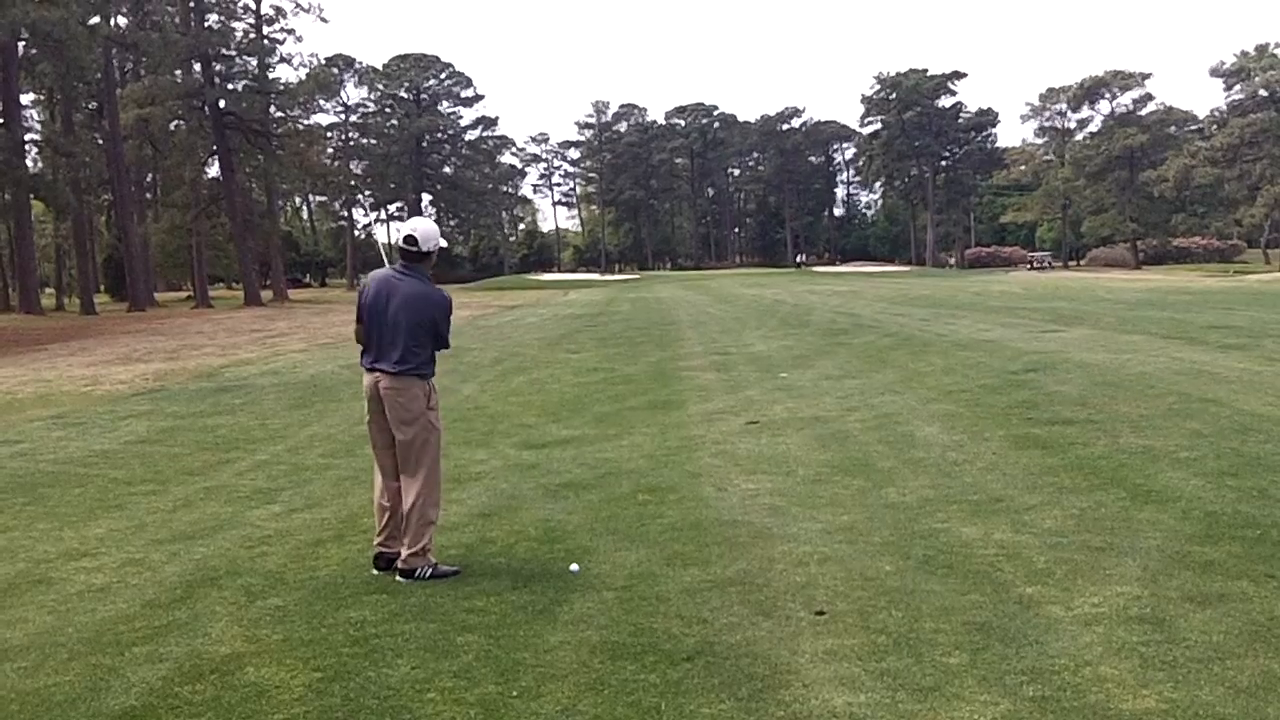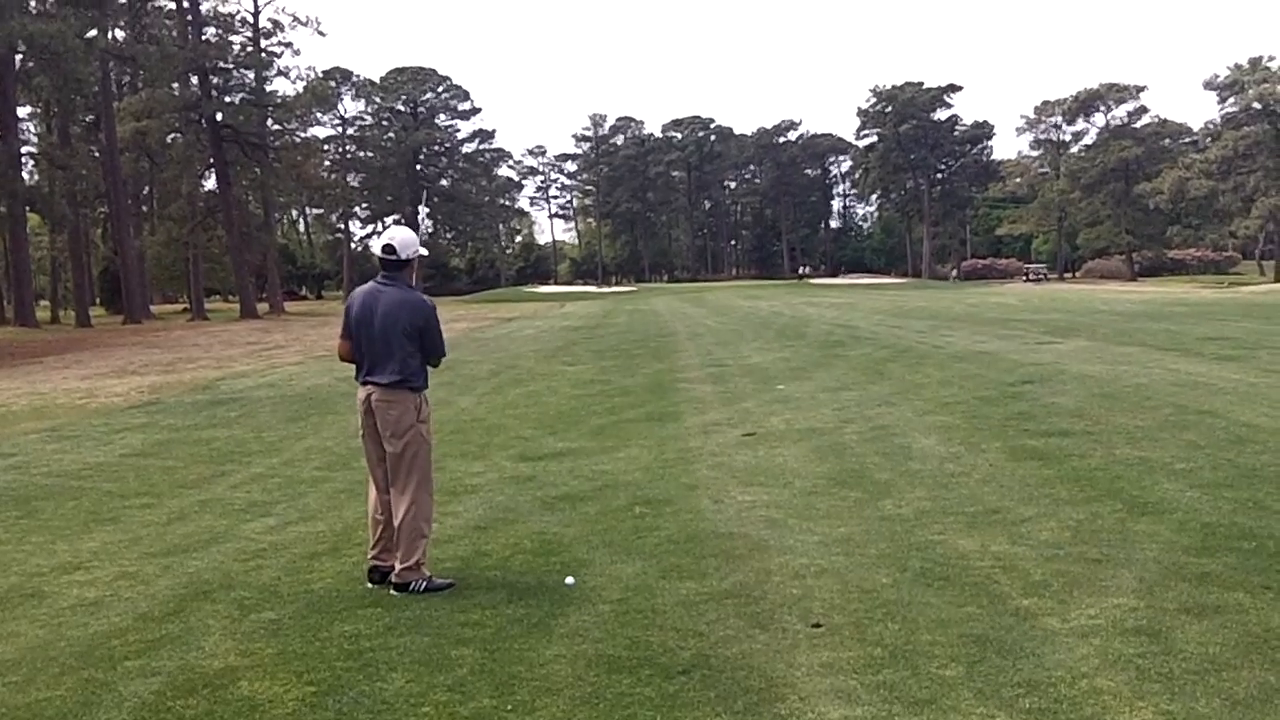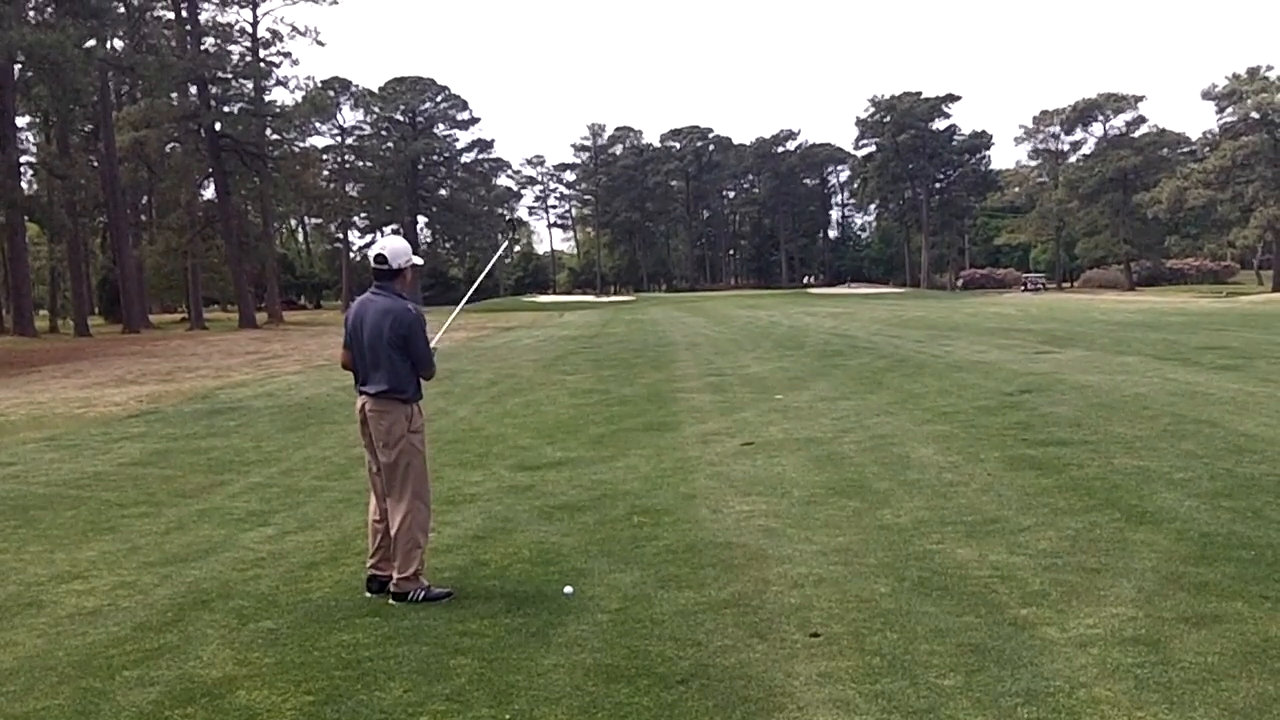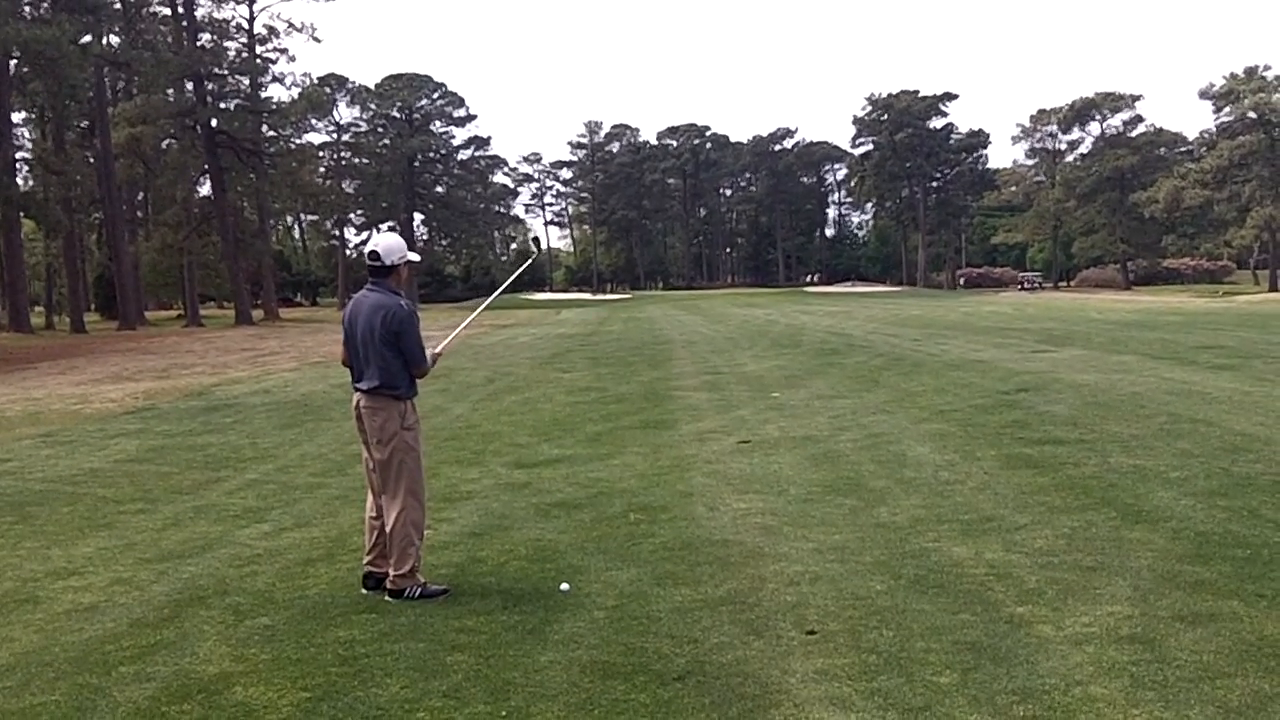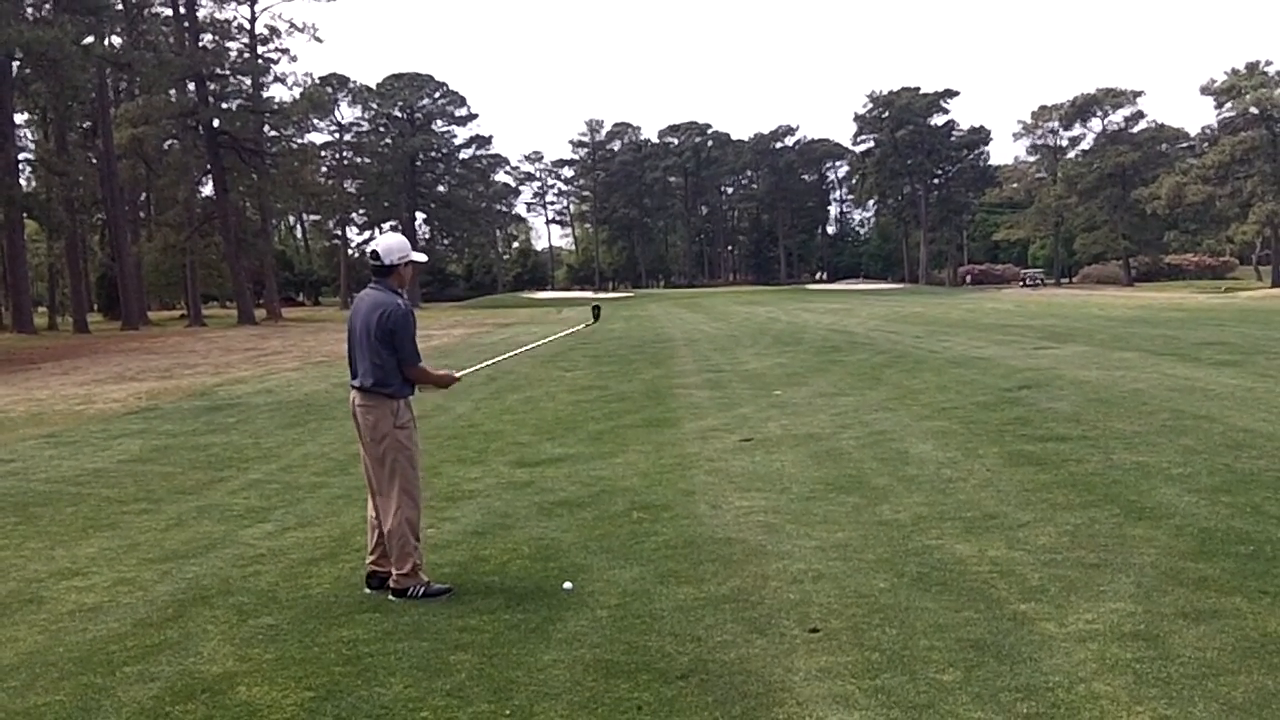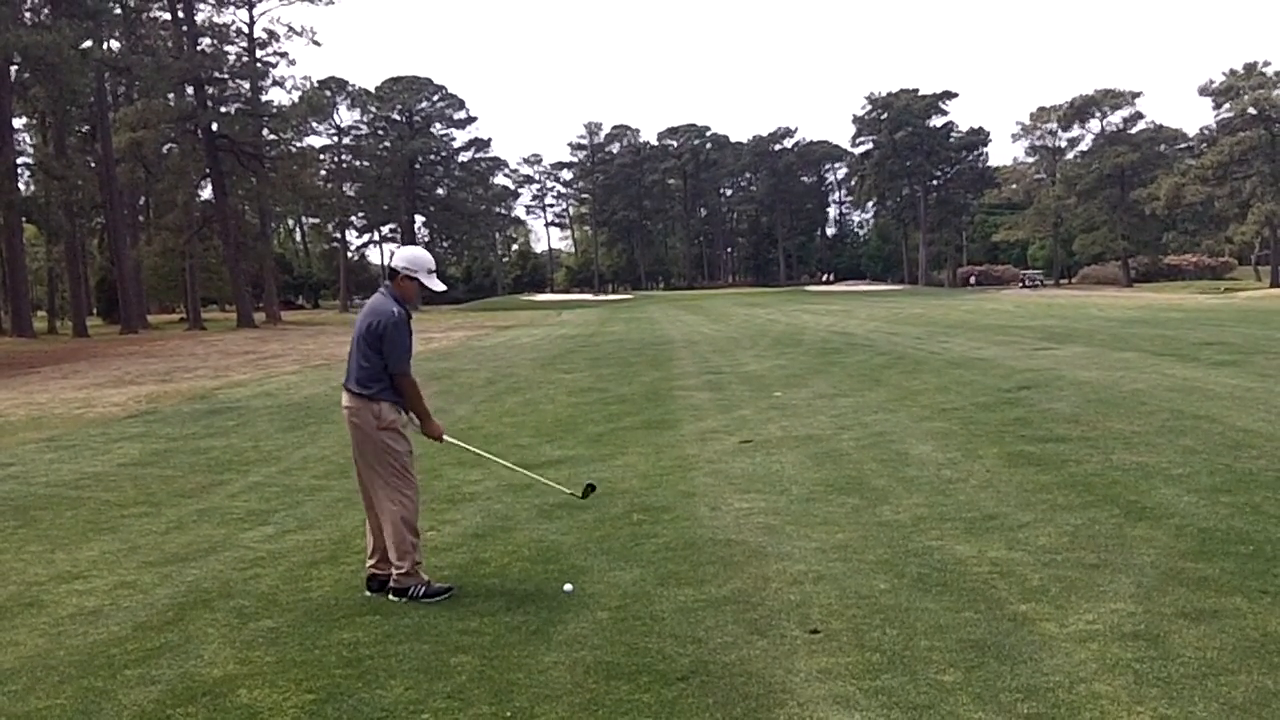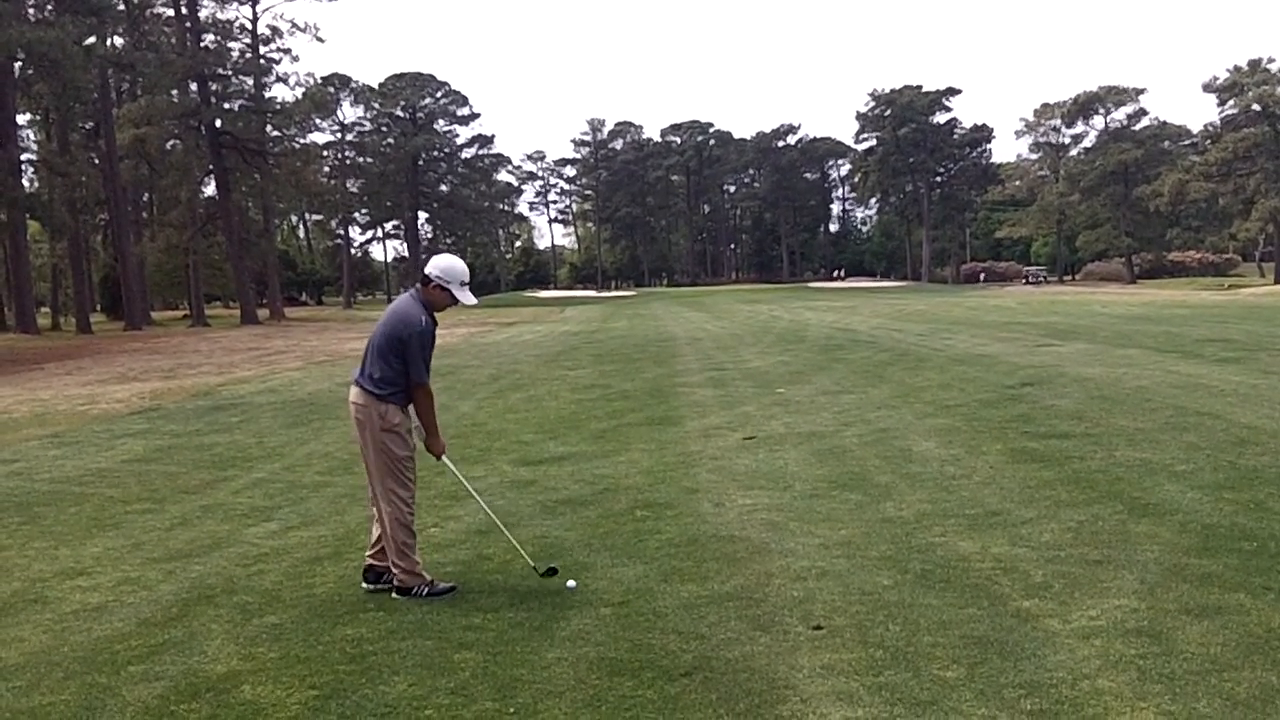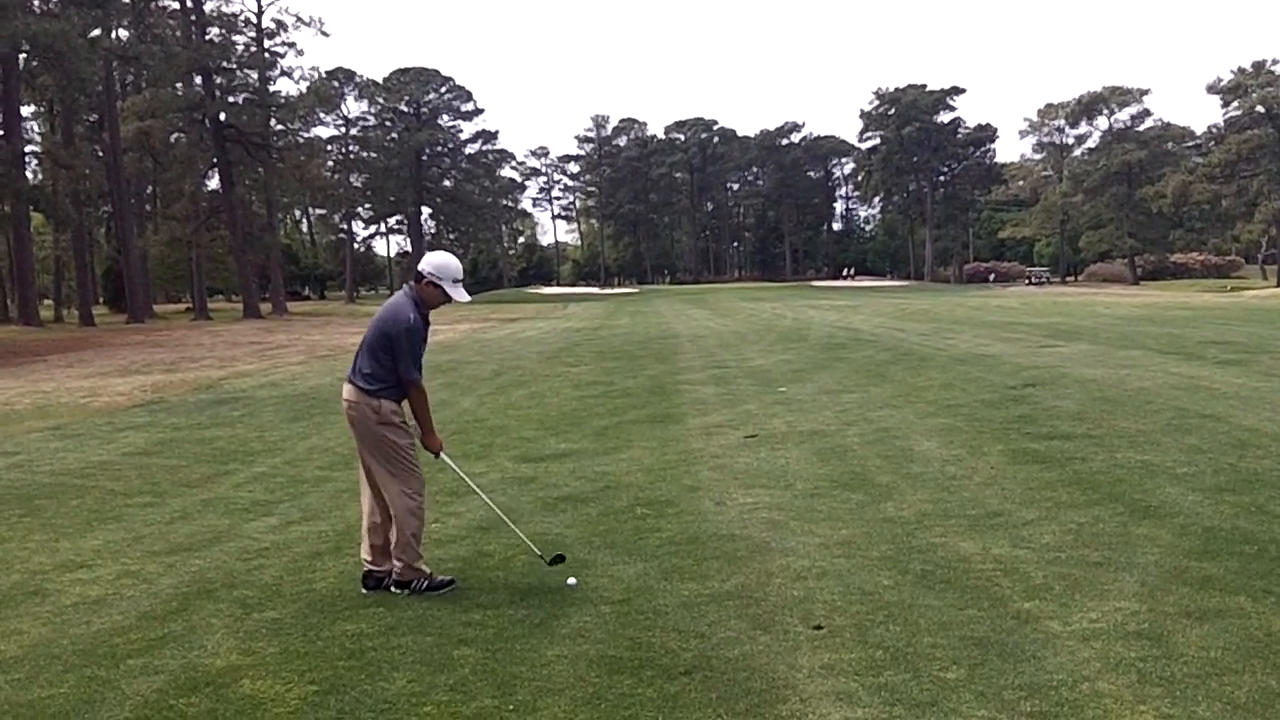
dt=0.5s
person 1, frame 1
left shoulder: (372, 282)
right shoulder: (437, 299)
left elbow: (360, 335)
left hip: (374, 380)
right hip: (411, 388)
left knee: (387, 471)
right knee: (419, 475)
left ankle: (387, 550)
right ankle: (414, 560)
person 1, frame 2
left shoulder: (357, 298)
right shoulder: (420, 305)
left elbow: (345, 352)
right elbow: (435, 359)
left hip: (369, 395)
right hip: (403, 400)
left knee: (382, 484)
right knee: (411, 488)
left ankle: (381, 563)
right ankle: (408, 573)
person 1, frame 3
left shoulder: (357, 307)
right shoulder: (407, 313)
left elbow: (347, 361)
right elbow: (427, 372)
right wrist: (424, 357)
left hip: (367, 404)
right hip: (397, 411)
left knee: (383, 494)
right knee: (409, 497)
left ankle: (380, 573)
right ankle: (406, 582)
person 1, frame 4
left shoulder: (355, 305)
right shoulder: (400, 309)
left elbow: (348, 358)
right elbow: (418, 370)
right wrist: (431, 359)
left hip: (364, 401)
right hip: (392, 408)
left knee: (380, 491)
right knee: (404, 495)
left ankle: (376, 569)
right ankle: (402, 579)
person 1, frame 5
left shoulder: (361, 301)
right shoulder: (397, 309)
right elbow: (411, 369)
left wrist: (425, 377)
right wrist: (440, 379)
left hip: (363, 399)
right hip: (387, 407)
left knee: (381, 491)
right knee: (402, 493)
left ankle: (379, 569)
right ankle: (406, 578)
person 1, frame 6
left shoulder: (378, 304)
right shoulder: (393, 316)
right elbow: (402, 377)
left wrist: (413, 412)
right wrist: (426, 420)
left hip: (361, 403)
right hip: (376, 410)
left knee: (378, 494)
right knee: (400, 493)
left ankle: (380, 572)
right ankle: (406, 578)
person 1, frame 7
left shoulder: (408, 303)
right shoulder: (418, 323)
right elbow: (420, 386)
left wrist: (423, 428)
right wrist: (432, 435)
left hip: (370, 399)
right hip: (382, 408)
left knee: (386, 492)
right knee: (397, 494)
left ankle: (378, 566)
right ankle: (408, 578)
person 1, frame 8
left shoulder: (405, 302)
right shoulder: (408, 320)
right elbow: (413, 383)
left wrist: (422, 428)
right wrist: (428, 432)
left hip: (364, 398)
right hip: (375, 404)
left knee: (379, 491)
right knee: (407, 488)
left ankle: (377, 570)
right ankle: (409, 572)
